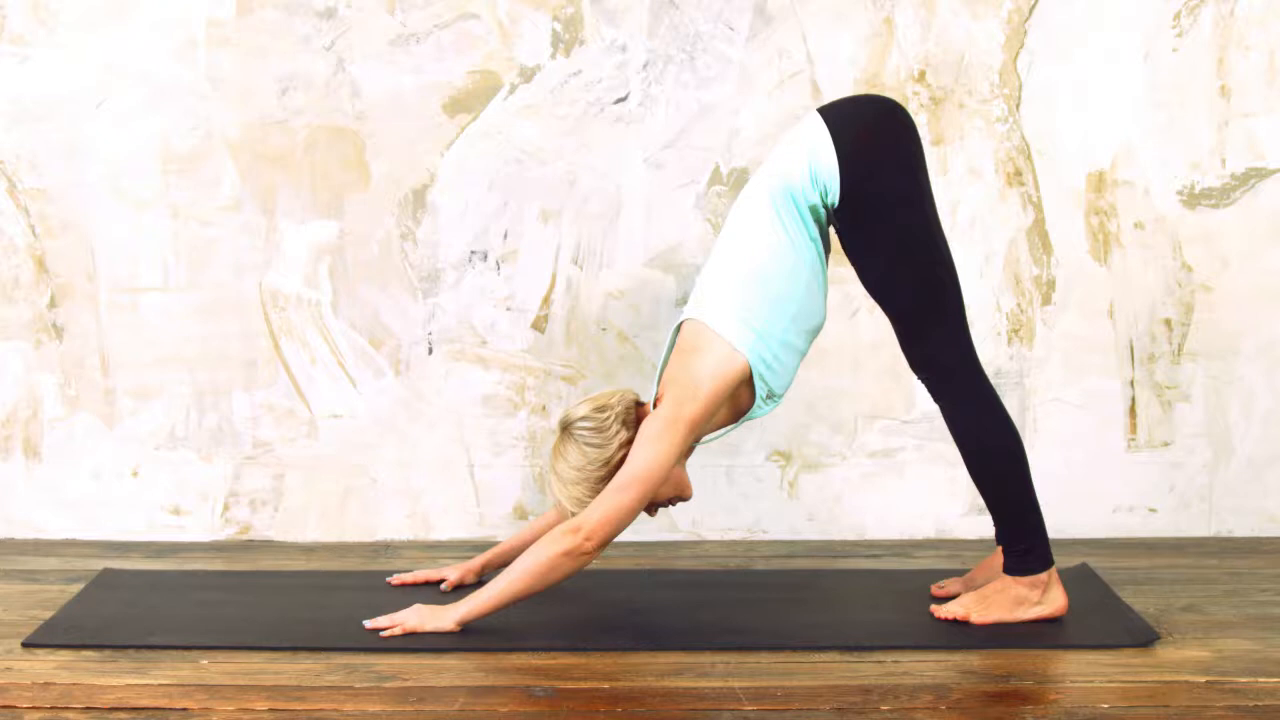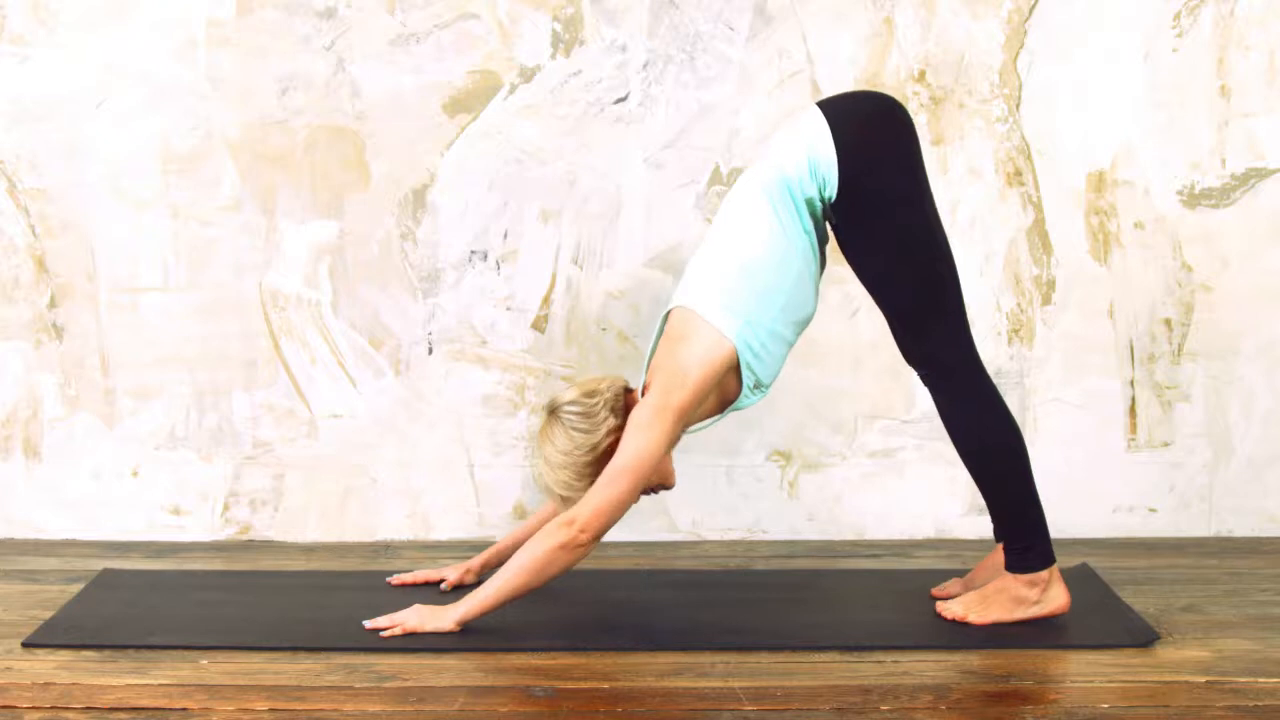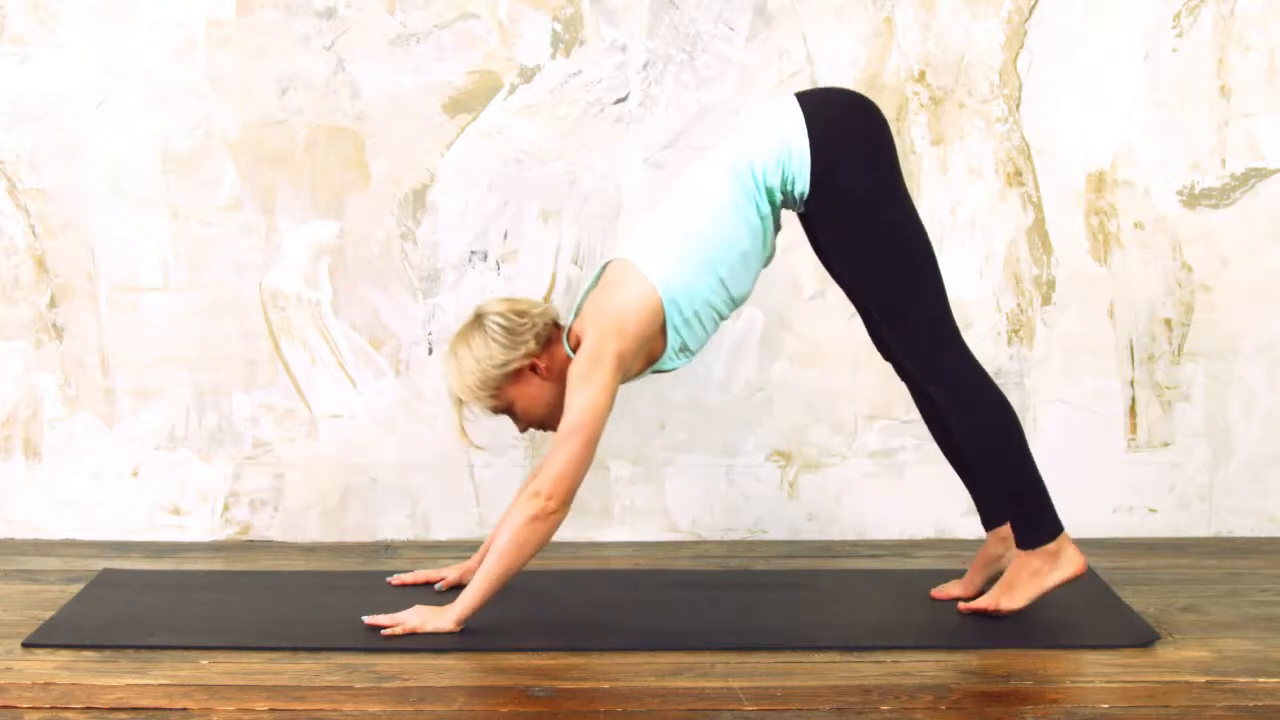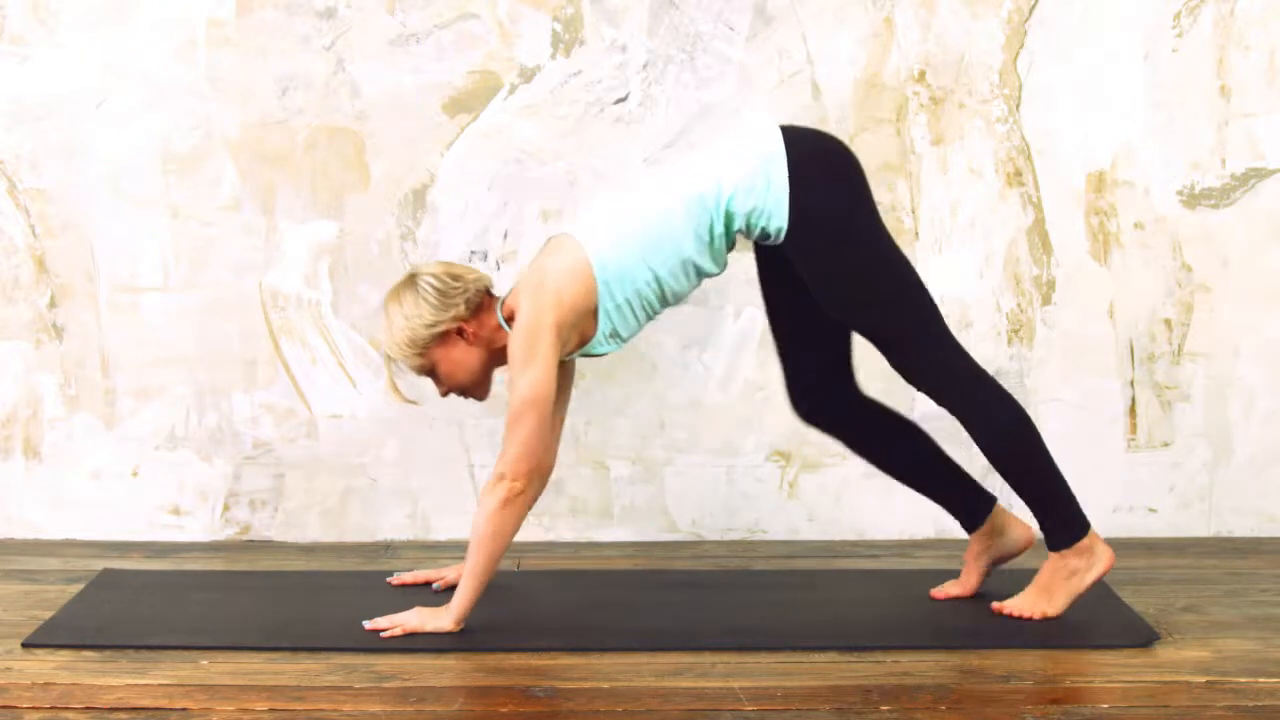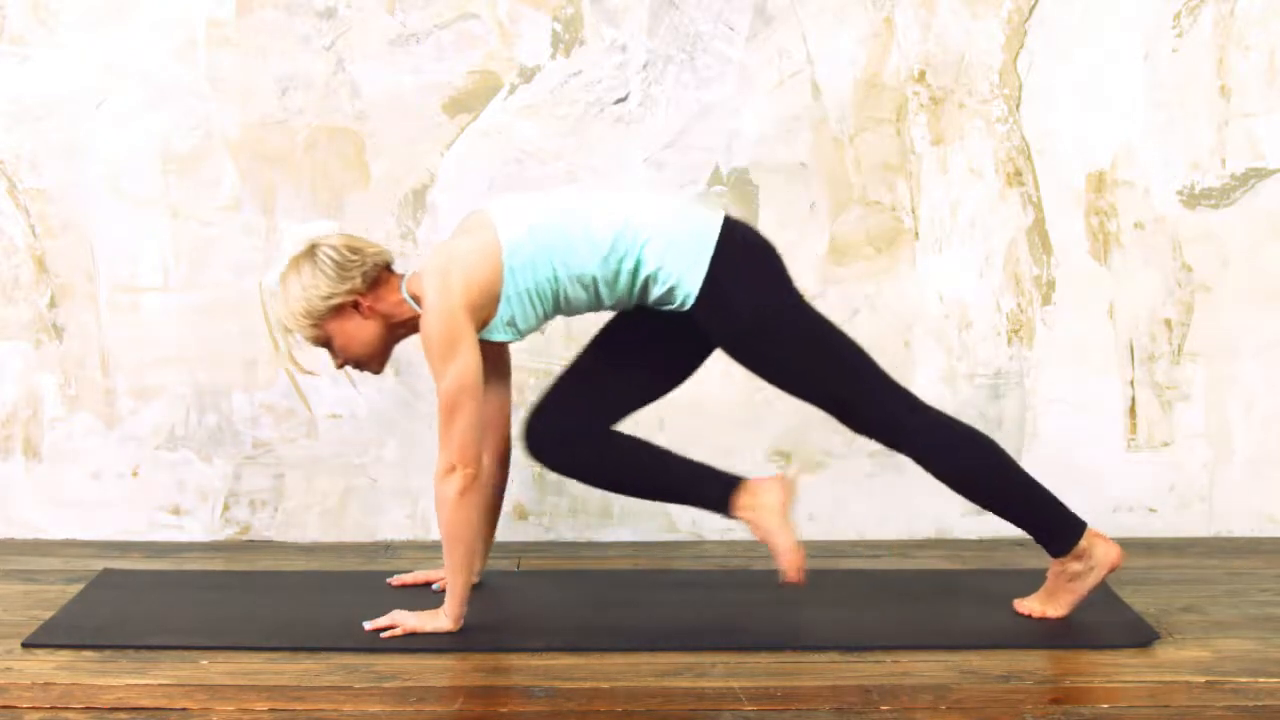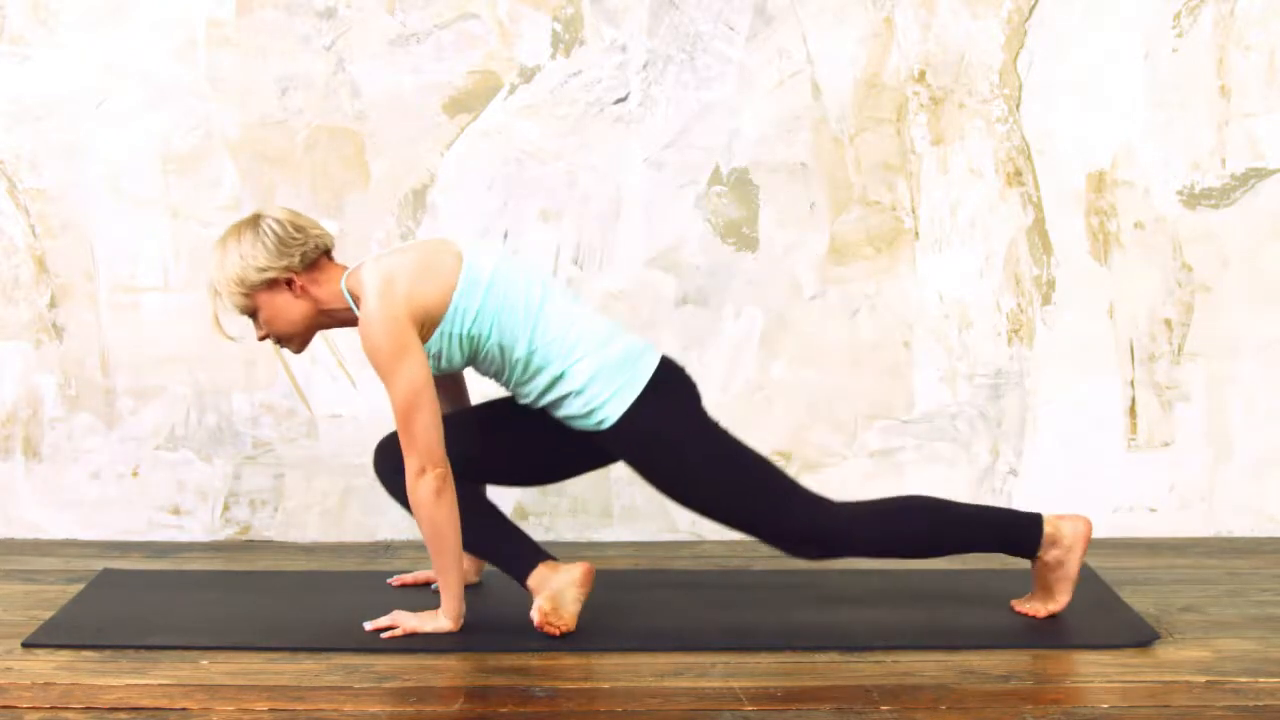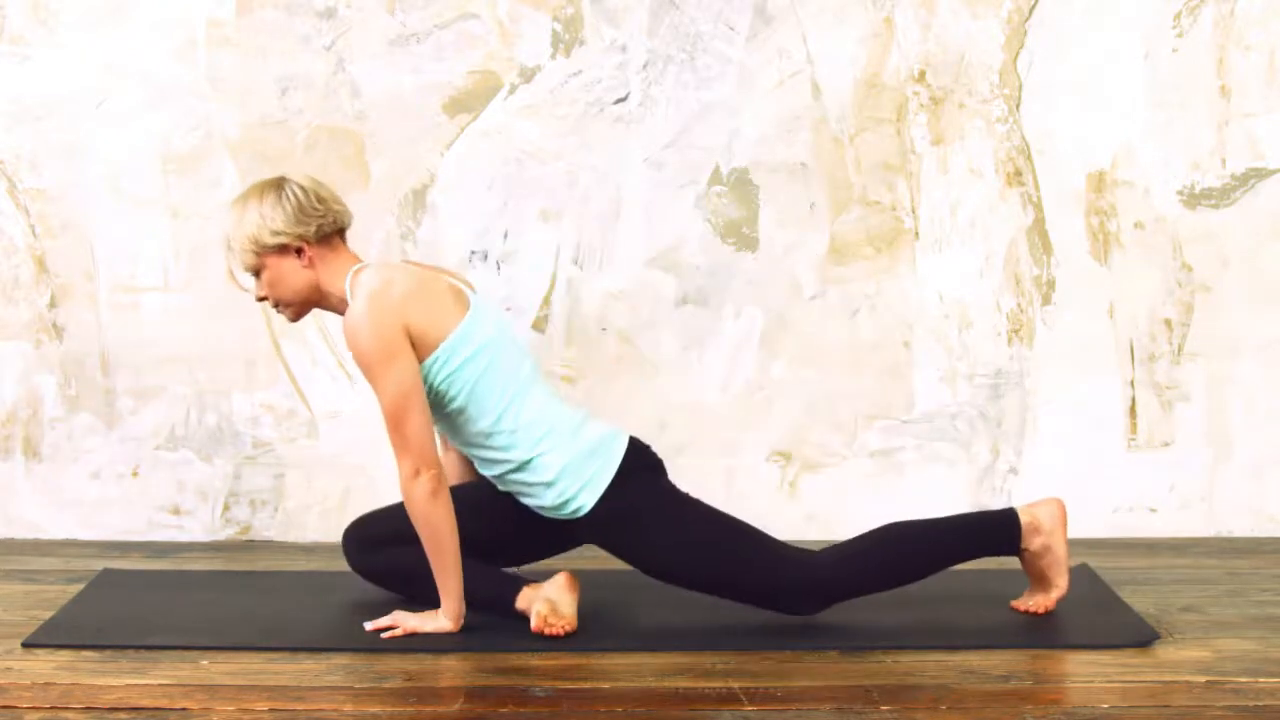
dt=0.5s
person 1, frame 1
left shoulder: (681, 411)
right shoulder: (681, 403)
left elbow: (583, 537)
right elbow: (584, 508)
left wrist: (459, 612)
right wrist: (481, 563)
left hip: (855, 152)
right hip: (839, 154)
left knee: (947, 369)
right knee: (942, 369)
left ankle: (1032, 577)
right ankle: (1014, 551)
person 1, frame 2
left shoulder: (669, 401)
right shoulder: (661, 390)
left elbow: (579, 530)
right elbow: (576, 505)
left wrist: (459, 613)
right wrist: (479, 563)
left hip: (850, 148)
right hip: (839, 153)
left knee: (947, 365)
right knee: (937, 363)
left ankle: (1034, 576)
right ankle: (1015, 548)
person 1, frame 3
left shoulder: (599, 351)
right shoulder: (588, 333)
left elbow: (547, 499)
right elbow: (550, 482)
left wrist: (457, 611)
right wrist: (476, 563)
left hip: (825, 146)
right hip: (810, 148)
left knee: (931, 353)
right knee: (909, 351)
left ankle: (1045, 546)
right ankle: (1007, 535)
person 1, frame 4
left shoulder: (535, 318)
right shoulder: (548, 314)
left elbow: (511, 478)
right elbow: (534, 468)
left wrist: (455, 609)
right wrist: (472, 566)
left hip: (793, 184)
right hip: (775, 194)
left knee: (936, 366)
right knee: (821, 401)
left ankle: (1075, 544)
right ankle: (989, 526)
person 1, frame 5
left shoulder: (442, 300)
right shoulder: (465, 294)
left elbow: (460, 469)
right elbow: (491, 448)
left wrist: (450, 610)
right wrist: (465, 563)
left hip: (710, 268)
right hip: (687, 271)
left knee: (886, 415)
right knee: (556, 435)
left ankle: (1078, 548)
right ankle: (746, 497)
person 1, frame 6
left shoulder: (381, 307)
right shoulder: (391, 287)
left elbow: (431, 472)
right elbow: (450, 431)
left wrist: (451, 607)
right wrist: (463, 550)
left hip: (628, 407)
right hip: (593, 405)
left knee: (815, 527)
right knee: (392, 459)
left ankle: (1043, 534)
right ankle: (540, 573)
person 1, frame 7
left shoulder: (370, 310)
right shoulder: (400, 282)
left elbow: (420, 472)
left wrist: (449, 608)
right wrist: (458, 558)
left hip: (598, 489)
right hip: (556, 488)
left knee: (807, 582)
right knee: (366, 545)
left ankle: (1021, 525)
